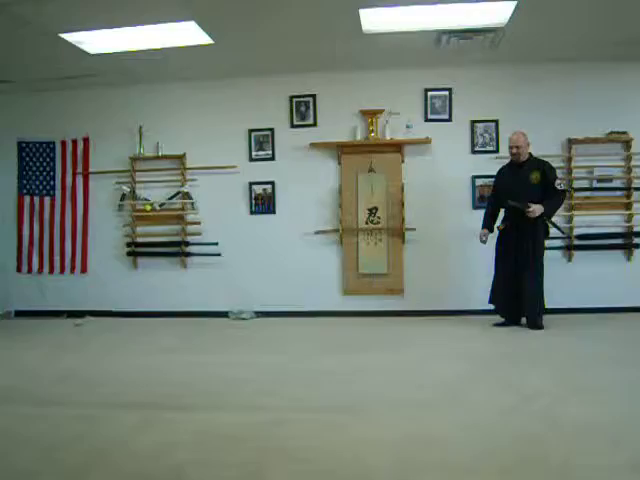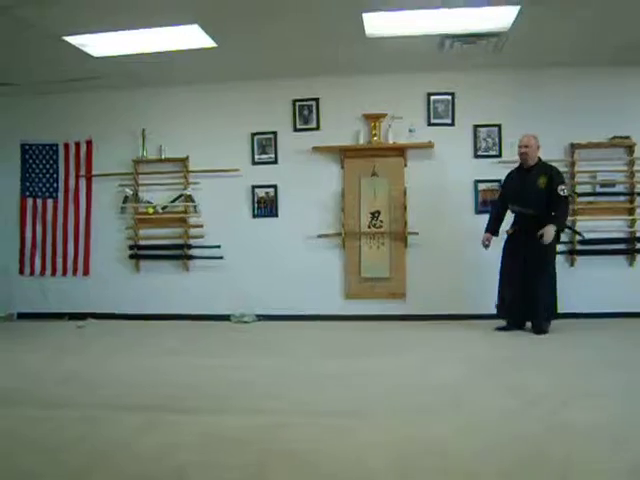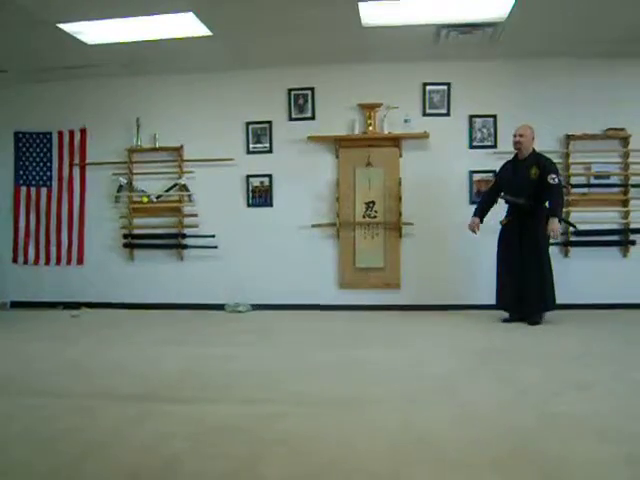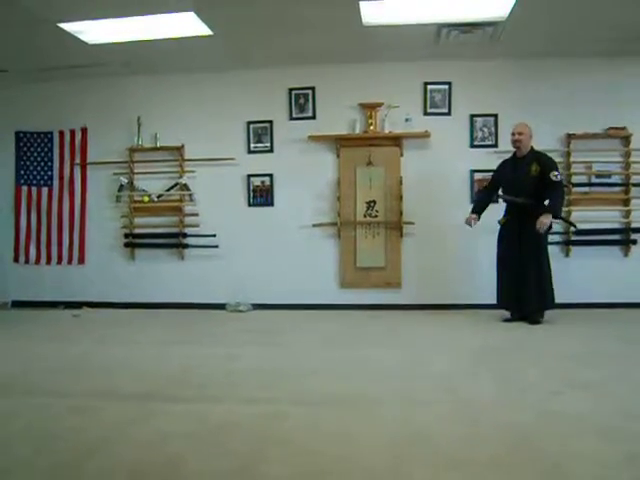
dt=0.3s
person 1, frame 1
left shoulder: (543, 168)
right shoulder: (504, 172)
left elbow: (559, 195)
right elbow: (494, 201)
left wrist: (543, 208)
right wrist: (486, 226)
left hip: (533, 227)
right hip: (509, 227)
left knee: (531, 271)
right knee: (506, 271)
left ankle: (534, 317)
right ankle: (511, 315)
person 1, frame 2
left shoulder: (550, 173)
right shoulder: (512, 176)
left elbow: (562, 203)
right elbow: (500, 205)
left wrist: (553, 226)
right wrist: (490, 230)
left hip: (542, 232)
right hip: (518, 231)
left knee: (542, 276)
right knee: (512, 275)
left ankle: (541, 321)
right ankle: (515, 320)
person 1, frame 3
left shoulder: (544, 164)
right shoulder: (508, 167)
left elbow: (555, 192)
right elbow: (493, 192)
left wrist: (554, 218)
right wrist: (478, 215)
left hip: (536, 222)
right hip: (512, 221)
left knee: (536, 266)
right knee: (509, 266)
left ankle: (535, 311)
right ankle: (516, 310)
person 1, frame 4
left shoulder: (544, 162)
right shoulder: (505, 165)
left elbow: (557, 189)
right elbow: (489, 189)
left wrist: (549, 215)
right wrist: (475, 212)
left hip: (534, 221)
right hip: (511, 220)
left knee: (535, 265)
right knee: (509, 265)
left ankle: (536, 311)
right ankle: (517, 310)
